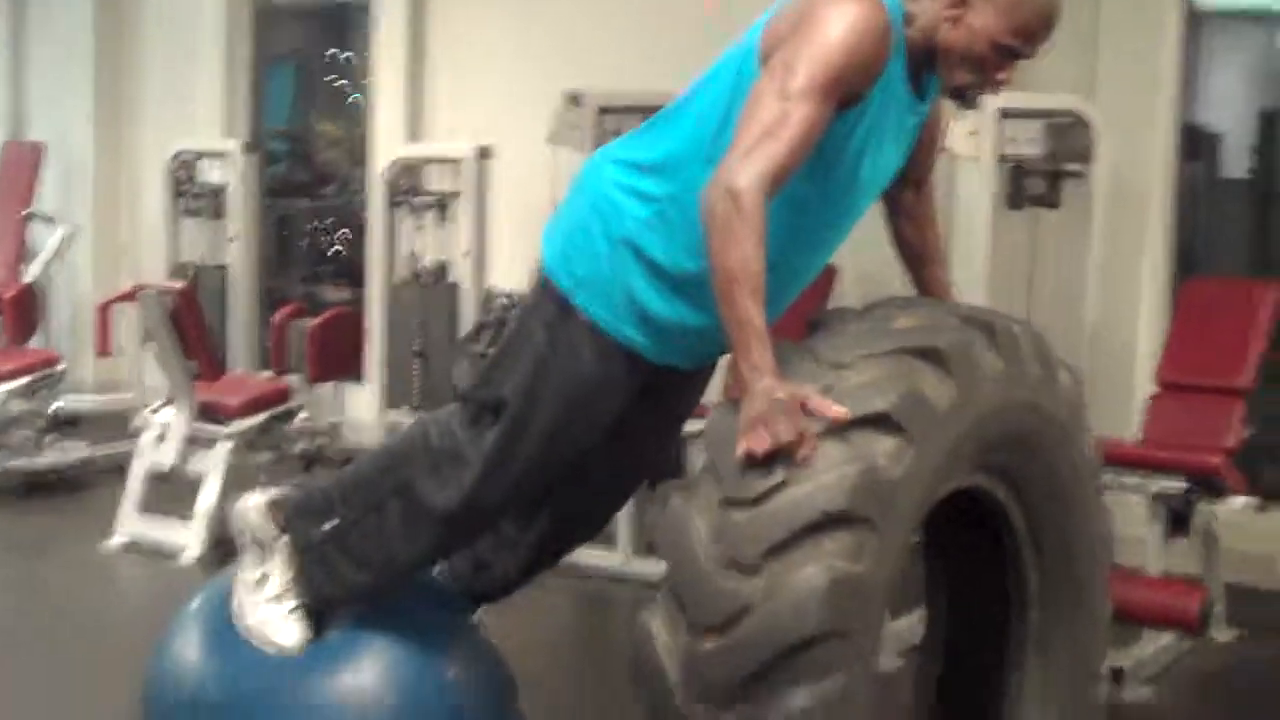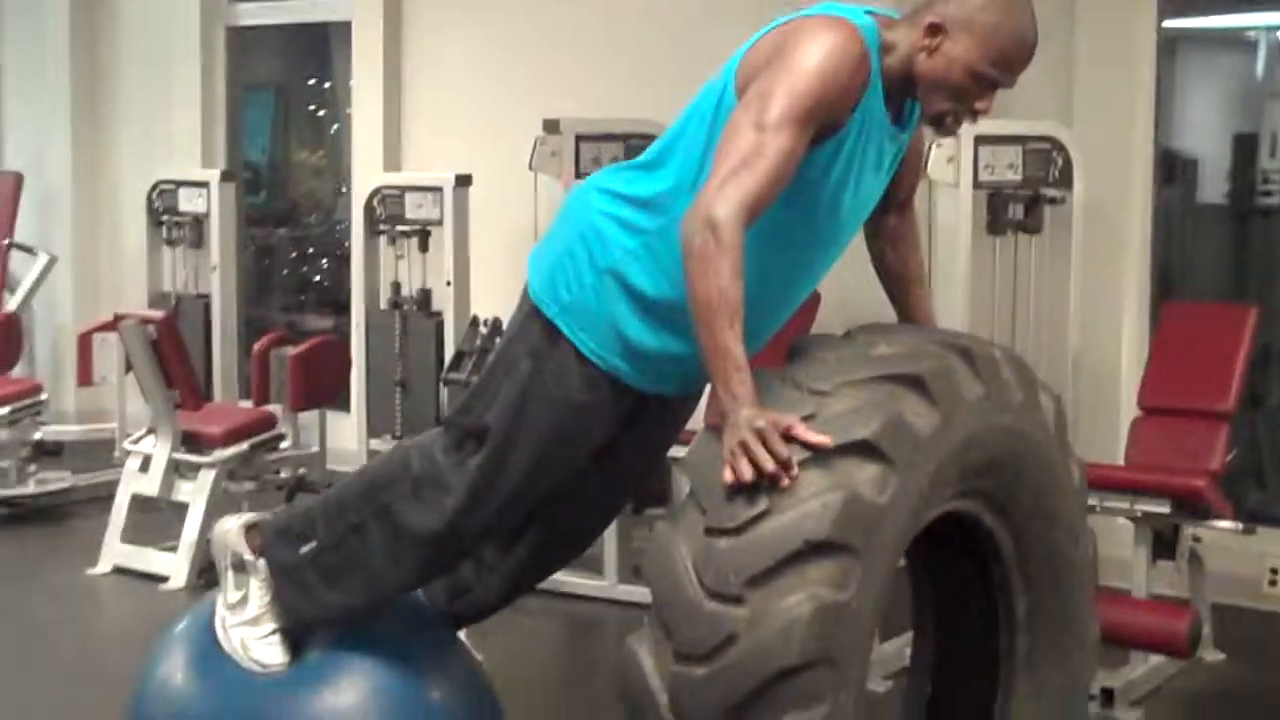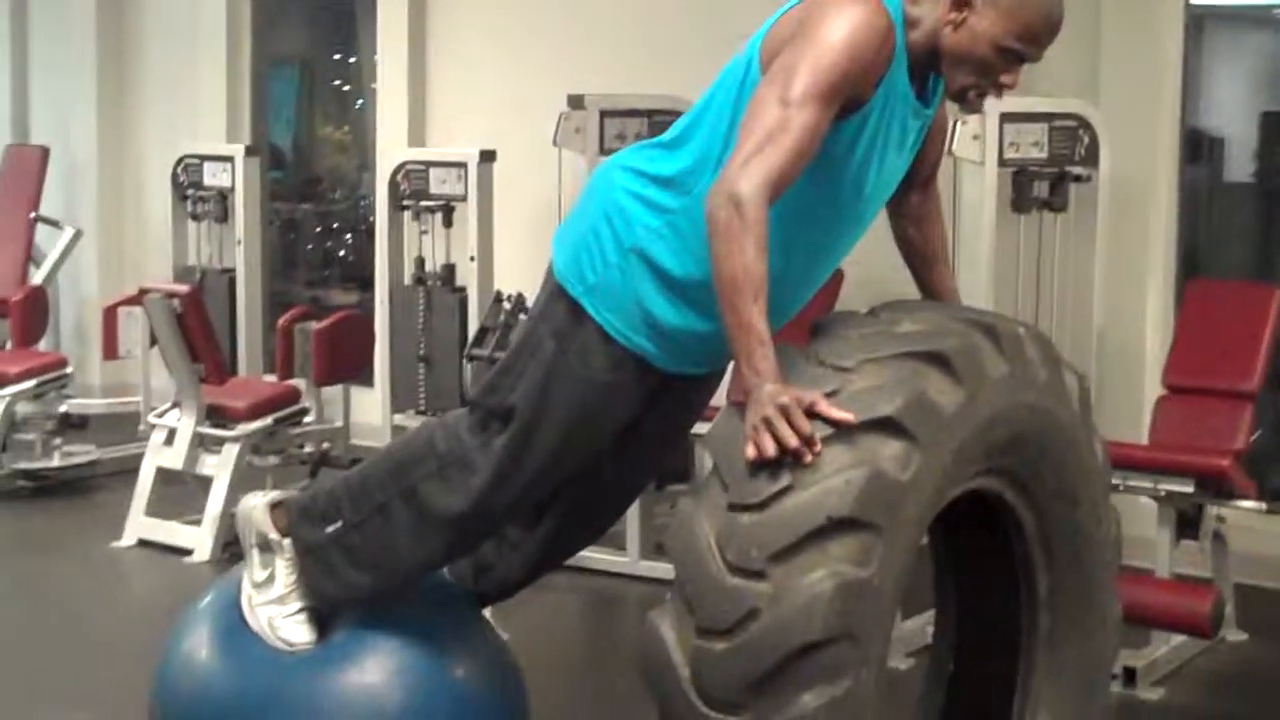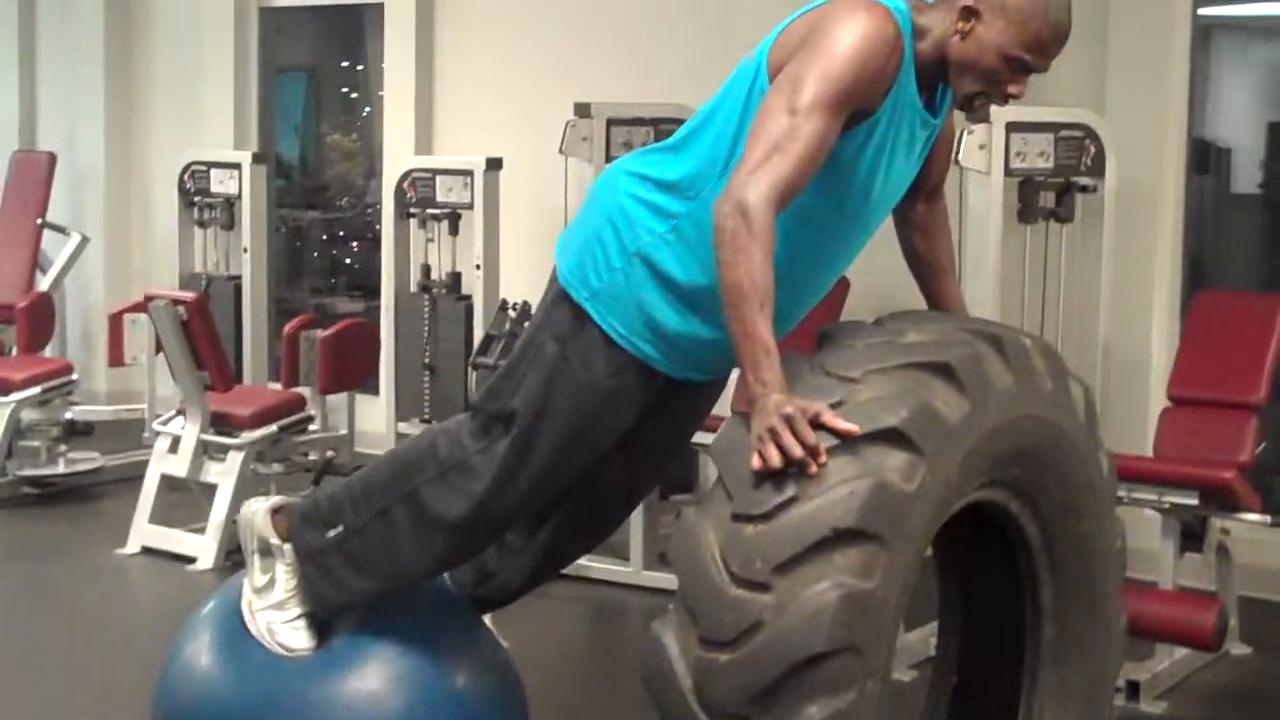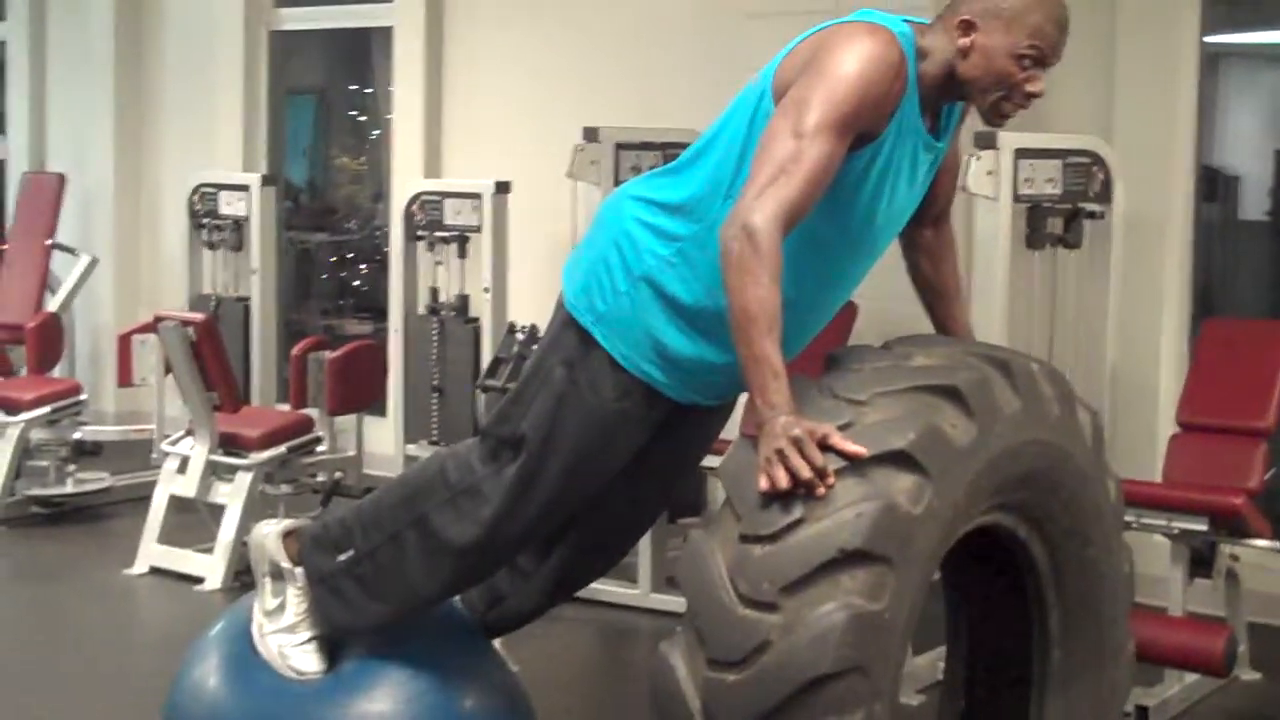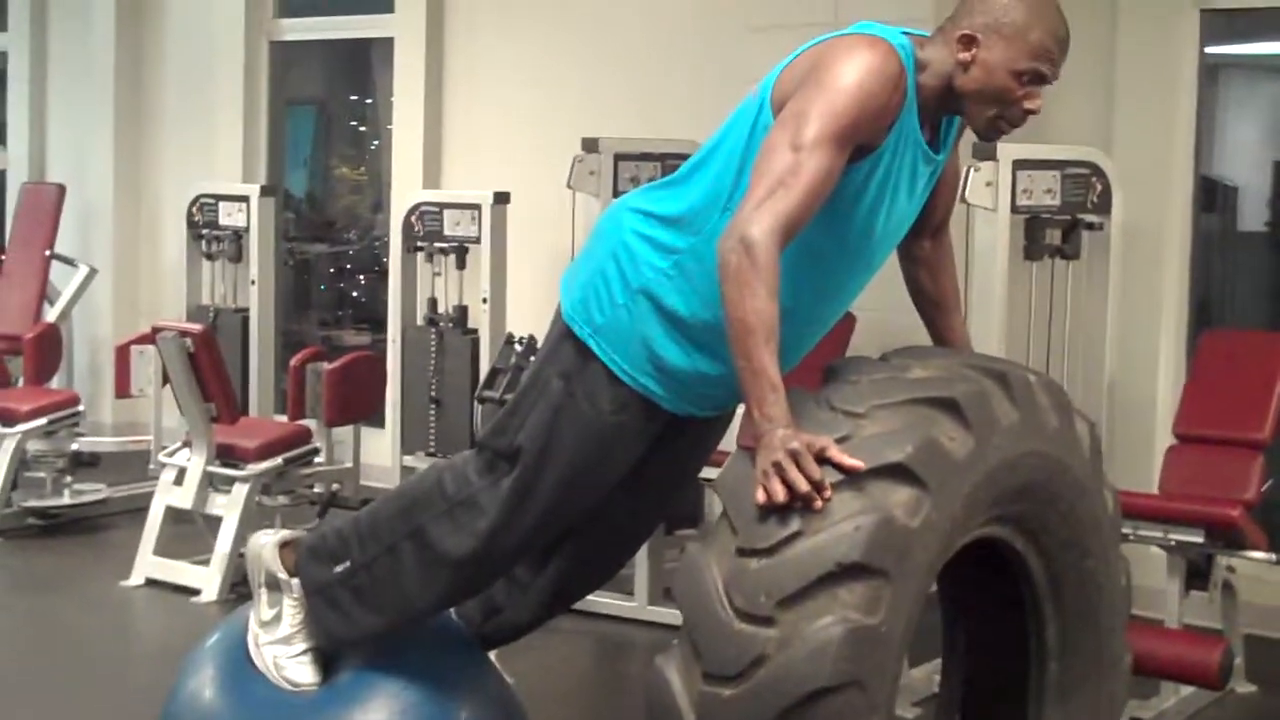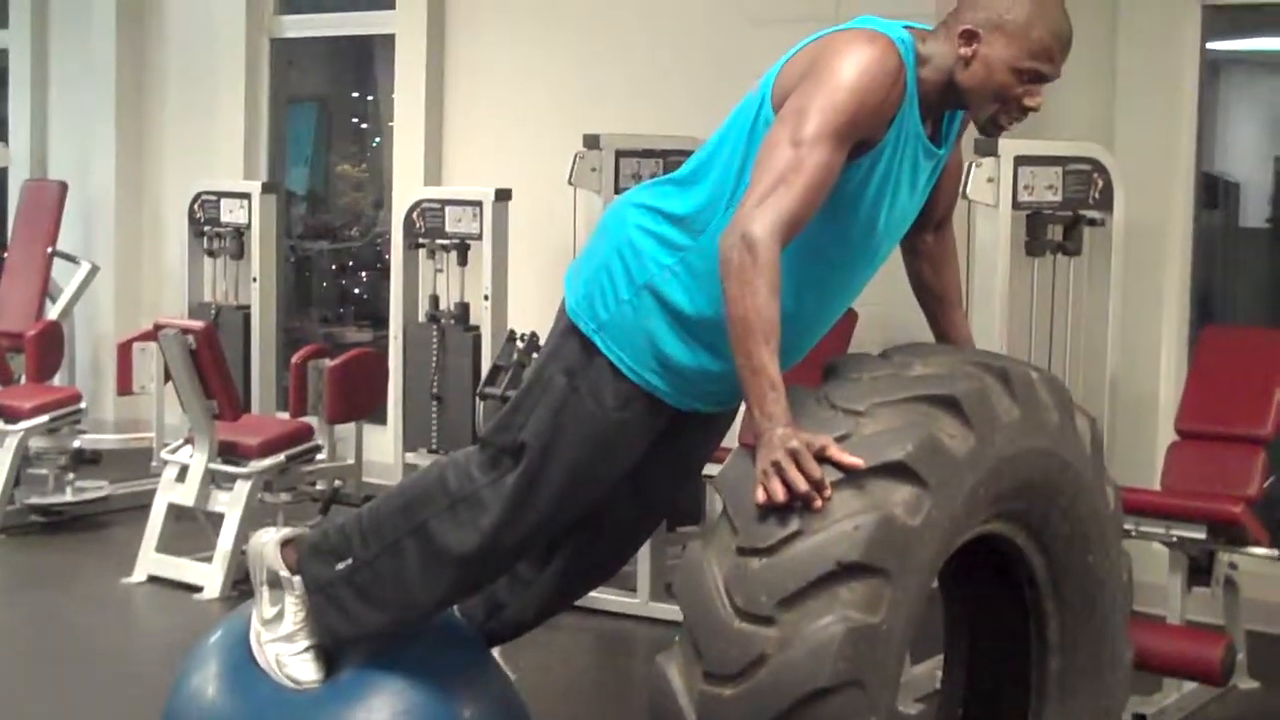
dt=0.3s
person 1, frame 1
left shoulder: (925, 78)
left elbow: (907, 195)
right elbow: (736, 190)
right wrist: (761, 382)
left hip: (691, 311)
right hip: (627, 264)
left knee: (584, 492)
right knee: (493, 450)
left ankle: (438, 589)
right ankle: (287, 530)
person 1, frame 2
left shoulder: (905, 106)
left elbow: (891, 217)
right elbow: (713, 218)
right wrist: (740, 405)
left hip: (675, 340)
right hip: (609, 294)
left knee: (565, 516)
right knee: (473, 476)
left ankle: (425, 604)
right ankle: (267, 554)
person 1, frame 3
left shoulder: (932, 81)
left elbow: (914, 195)
right elbow: (738, 195)
right wrist: (764, 383)
left hip: (700, 317)
right hip: (634, 272)
left knee: (591, 494)
right knee: (498, 455)
left ankle: (447, 583)
right ankle: (291, 531)
person 1, frame 4
left shoulder: (937, 85)
left elbow: (920, 203)
right elbow: (746, 202)
right wrist: (769, 392)
left hip: (705, 324)
right hip: (640, 275)
left knee: (592, 501)
right knee: (501, 461)
left ankle: (452, 589)
right ankle: (291, 537)
person 1, frame 5
left shoulder: (944, 109)
left elbow: (927, 228)
right elbow: (753, 226)
right wrist: (778, 413)
left hip: (712, 350)
right hip: (644, 300)
left knee: (600, 527)
right knee: (509, 486)
left ankle: (458, 616)
right ankle: (303, 558)
person 1, frame 6
left shoulder: (941, 118)
right shoulder: (866, 72)
left elbow: (926, 239)
right elbow: (752, 238)
right wrist: (775, 425)
left hip: (708, 360)
right hip: (643, 314)
left knee: (598, 539)
right knee: (506, 497)
left ankle: (454, 627)
right ankle: (298, 568)
person 1, frame 7
left shoulder: (945, 113)
right shoulder: (866, 66)
left elbow: (928, 233)
right elbow: (753, 235)
right wrist: (775, 424)
left hip: (712, 357)
right hip: (645, 310)
left knee: (602, 535)
right knee: (510, 494)
left ankle: (454, 624)
right ankle: (302, 566)
